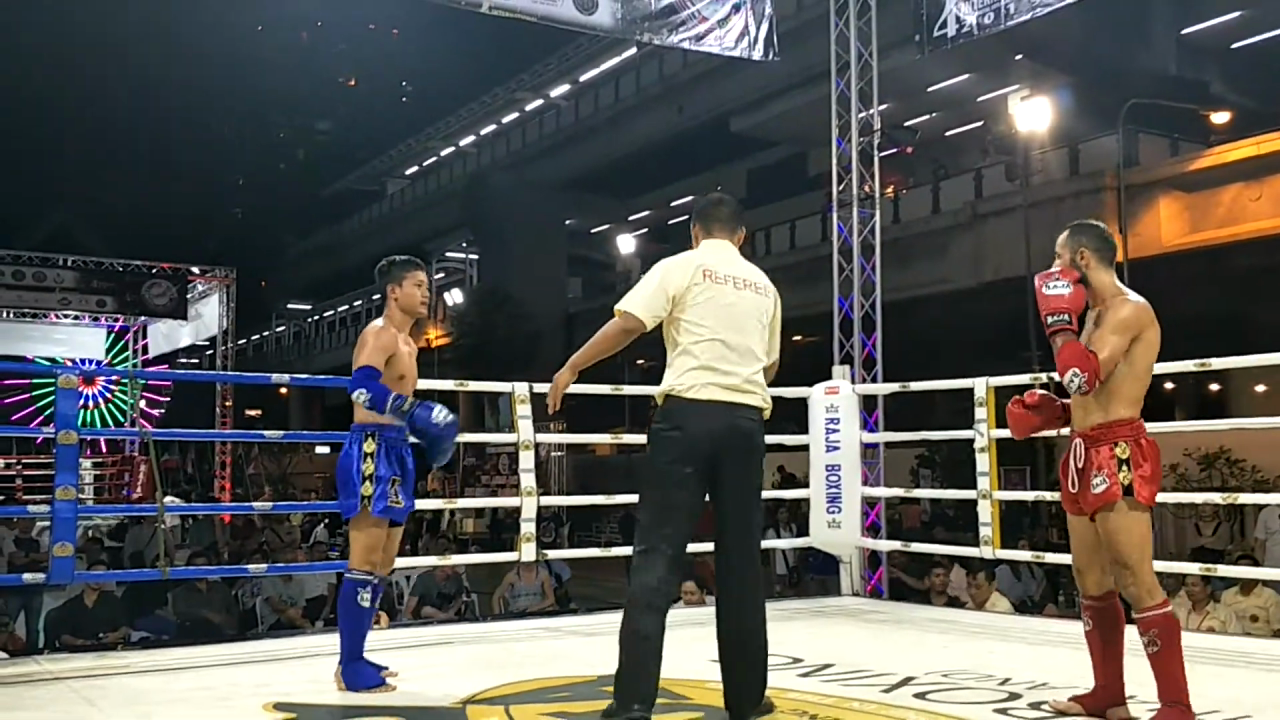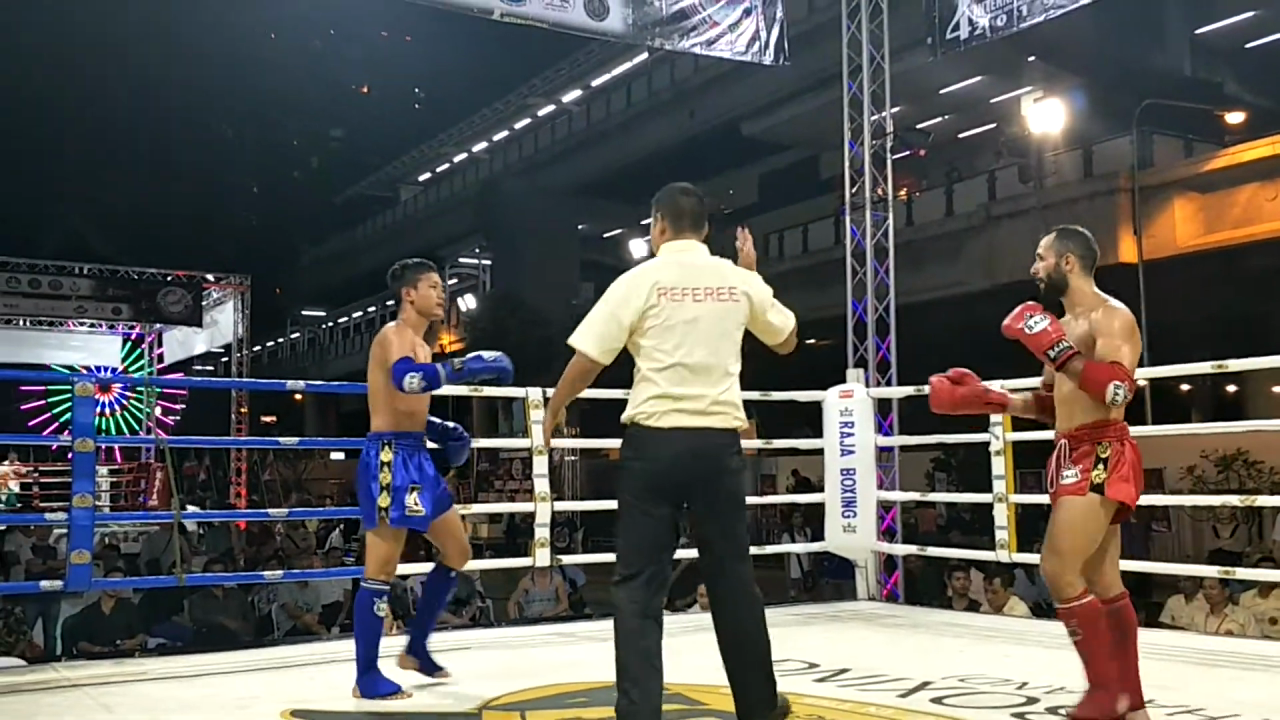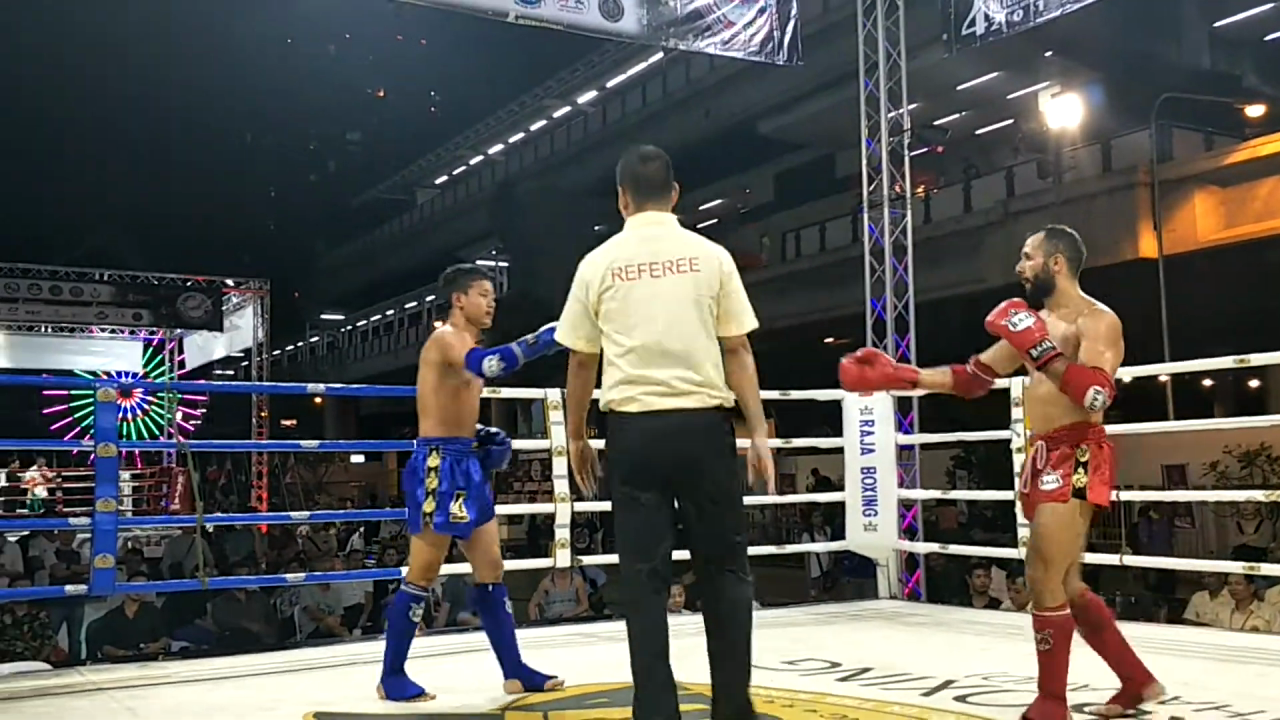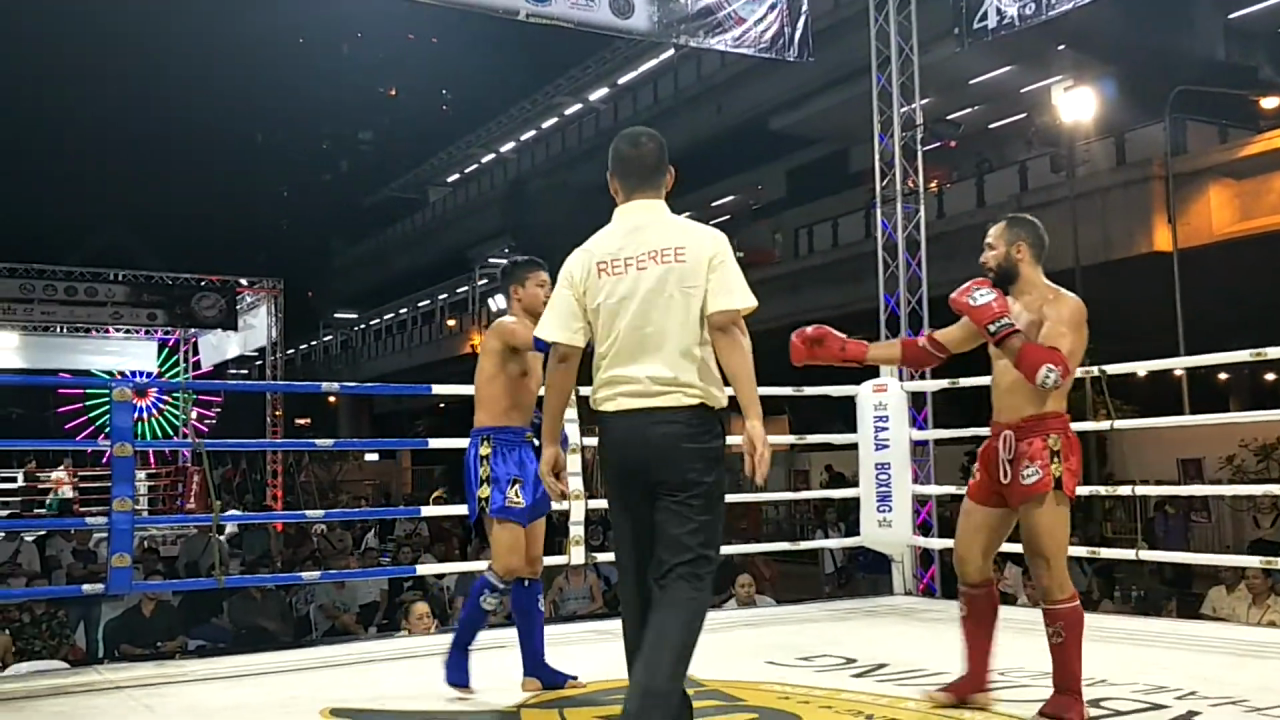
dt=0.3s
person 1, frame 1
left shoulder: (681, 266)
right shoulder: (763, 284)
left elbow: (629, 322)
left wrist: (572, 367)
left hip: (687, 415)
right hip: (745, 420)
left knee: (659, 552)
right knee: (740, 560)
person 1, frame 2
left shoulder: (639, 281)
right shoulder: (738, 279)
left elbow: (585, 361)
right elbow: (784, 338)
left wrist: (553, 412)
left hip: (653, 443)
right hip: (717, 443)
left knee: (638, 583)
right knee: (733, 577)
person 1, frame 3
left shoulder: (599, 263)
right shoulder: (710, 255)
left elbow: (581, 360)
right elbow: (737, 351)
left wrist: (575, 438)
right wrist: (758, 431)
left hip: (634, 429)
right hip: (704, 425)
left knee: (643, 578)
right knee: (725, 570)
person 1, frame 4
left shoulder: (586, 257)
right shoulder: (704, 241)
left elbow: (561, 357)
right elbow: (728, 329)
left wrist: (551, 442)
right wrist: (753, 420)
left hip: (619, 428)
right hip: (687, 425)
left knee: (643, 583)
right knee: (681, 581)
person 2, frame 1
left shoulder: (1127, 308)
right shoulder: (1097, 313)
left elbow: (1079, 377)
left wrist: (1056, 316)
right wrist: (1058, 412)
left hip: (1118, 457)
right hip: (1086, 457)
left knee: (1136, 583)
right knee: (1091, 581)
person 2, frame 2
left shoulder: (1110, 315)
right shoulder: (1063, 323)
left elbow: (1118, 389)
right elbow: (1047, 405)
left wrist: (1057, 345)
right wrist: (981, 396)
left hip: (1103, 457)
right hip: (1073, 458)
left knee: (1060, 568)
right knee: (1101, 581)
person 2, frame 3
left shoulder: (1097, 320)
right shoulder: (1035, 323)
left elbow: (1096, 395)
right elbow: (971, 378)
left wrist: (1039, 347)
right wrist: (902, 376)
left hip: (1077, 461)
right hip: (1045, 462)
left knee: (1044, 580)
right knee: (1066, 585)
person 2, frame 4
left shoulder: (1064, 306)
right shoulder: (991, 308)
left elbow: (1051, 375)
right elbow: (925, 350)
left wrist: (1000, 325)
right wrist: (849, 349)
left hip: (1043, 449)
right hip: (1000, 450)
left knee: (1049, 574)
right knee: (969, 563)
person 3, frame 1
left shoulder: (408, 342)
right shoulder: (379, 333)
right elbow: (361, 387)
left wrist: (424, 424)
right wrist: (417, 412)
left hip: (394, 453)
right hip: (370, 451)
left knee: (382, 566)
right knee: (366, 564)
left ankle: (353, 657)
right ankle: (351, 666)
person 3, frame 2
left shoulder: (419, 344)
right shoulder: (394, 335)
right elbow: (406, 379)
left wrist: (440, 429)
right wrist: (467, 365)
left hip: (418, 459)
right hip: (389, 459)
left knee: (458, 553)
right knee: (380, 570)
left ankle: (416, 648)
right ankle: (366, 673)
person 3, frame 3
left shoulder: (467, 348)
right shoulder: (446, 339)
right elbow: (487, 365)
left wrist: (485, 436)
right wrist: (539, 341)
left hip: (468, 465)
right hip: (439, 464)
left knee: (490, 573)
right knee: (422, 576)
left ankle: (515, 672)
right ankle: (391, 675)
person 3, frame 4
left shoulder: (530, 342)
right shoulder: (505, 330)
left hip: (524, 454)
right hip: (495, 453)
left knee: (531, 567)
right knee: (508, 564)
left ankle: (534, 668)
right ankle: (460, 651)
